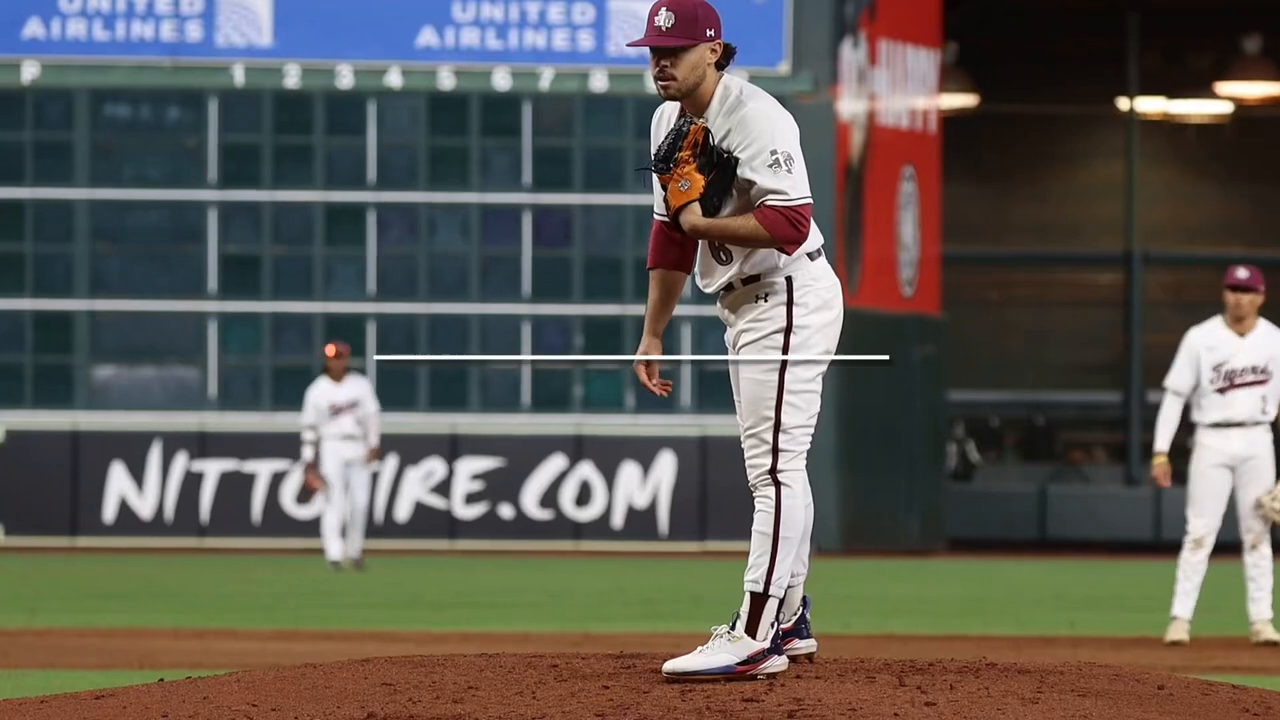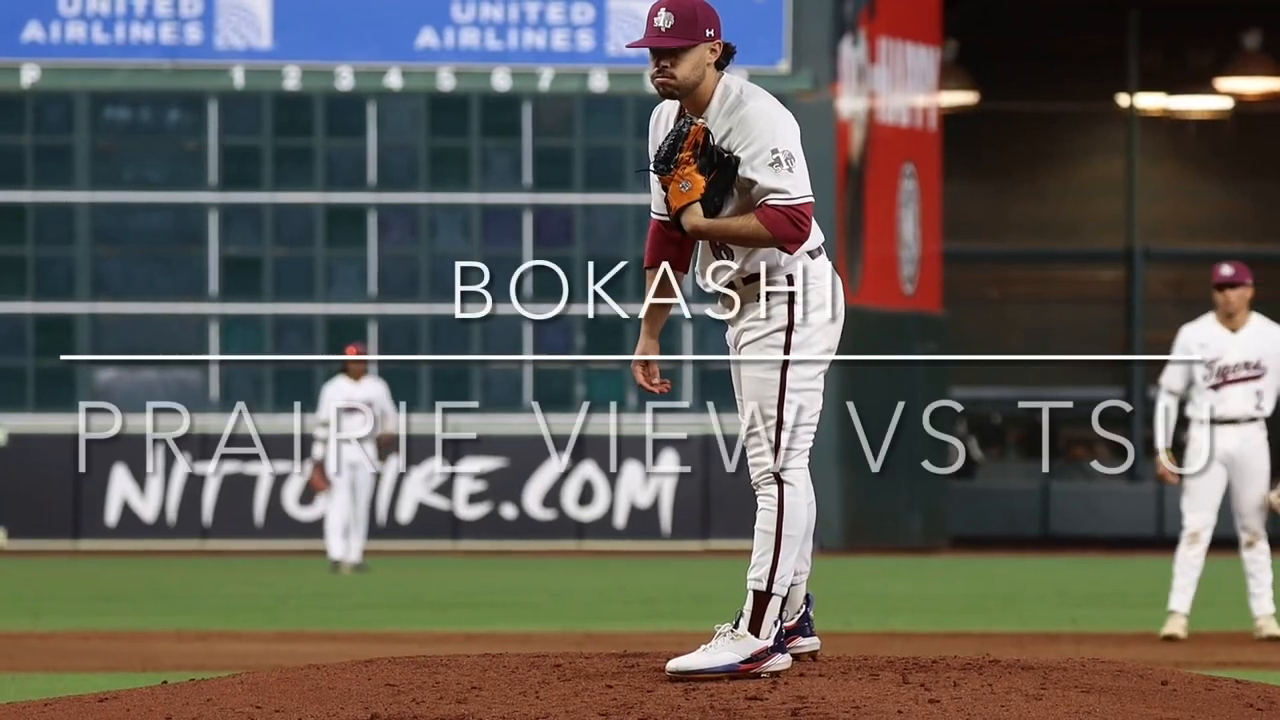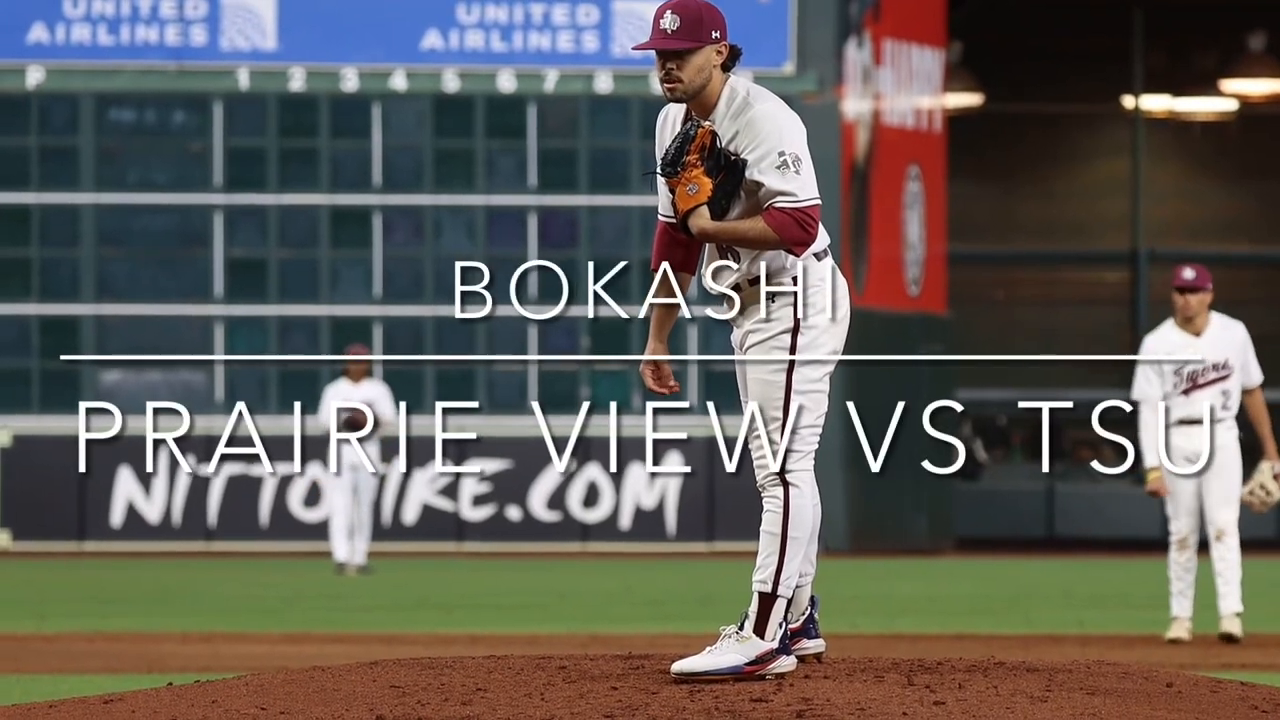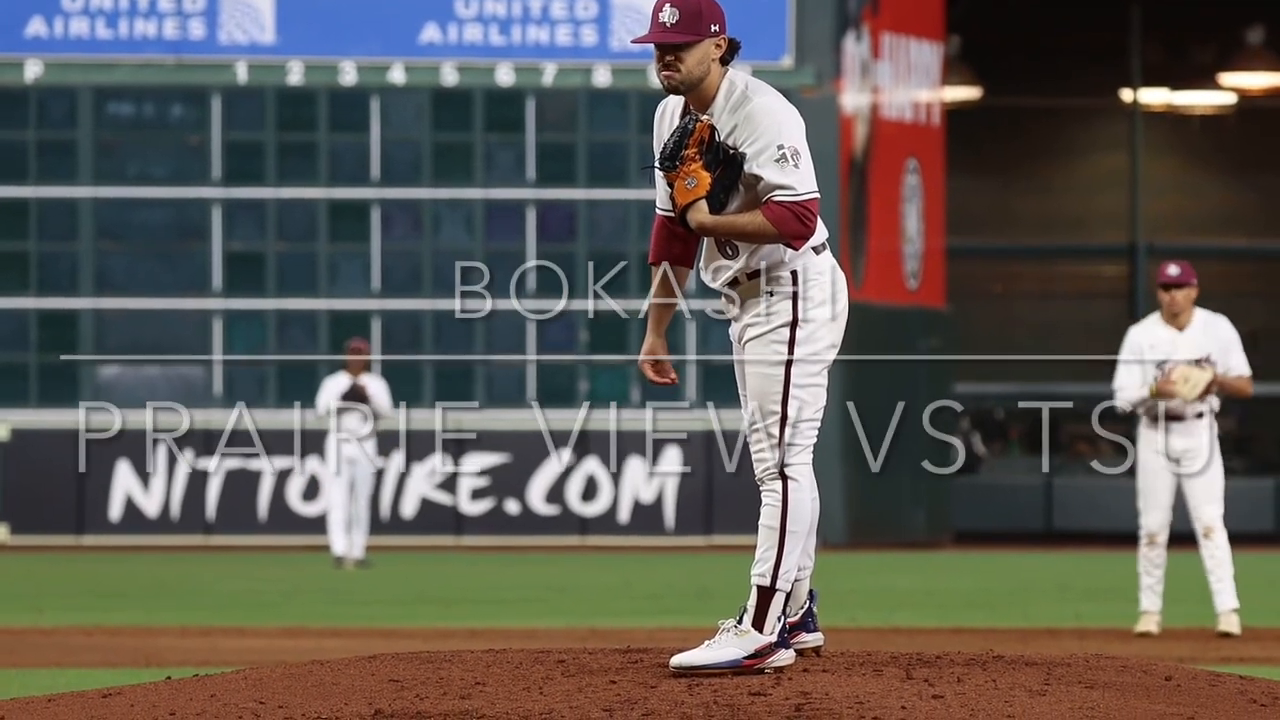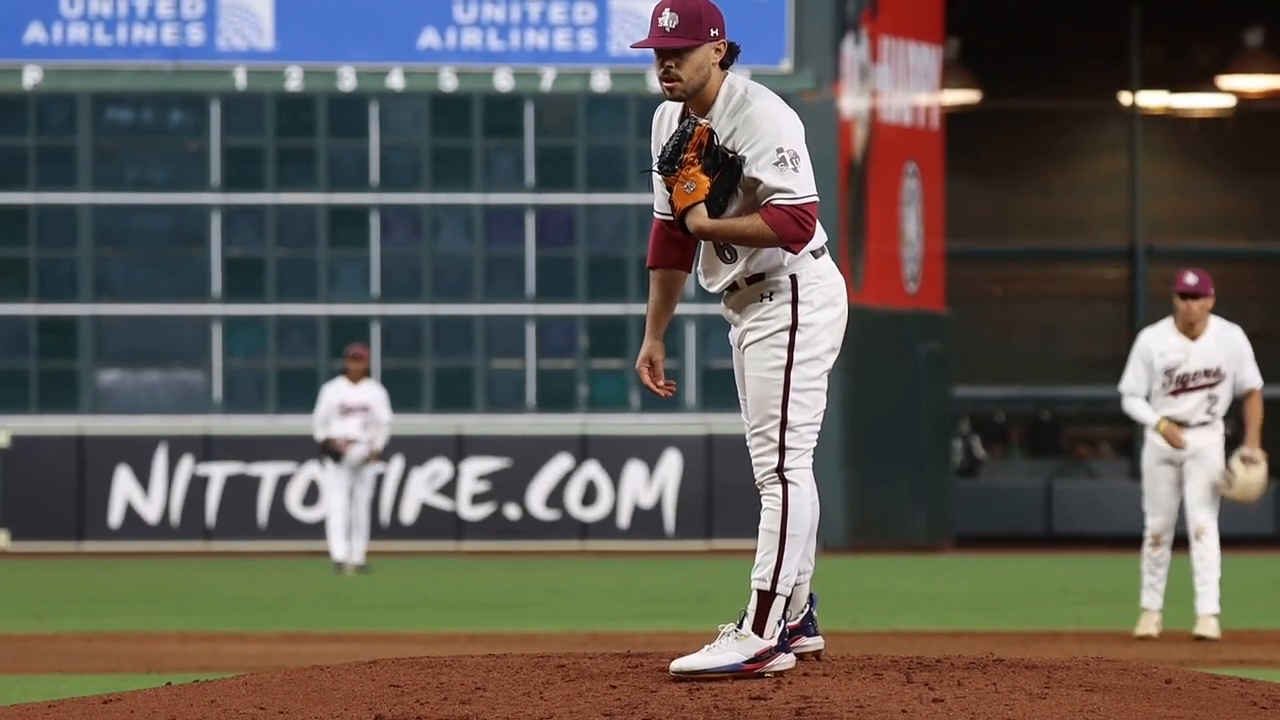
dt=1s
person 1, frame 1
left shoulder: (755, 117)
right shoulder: (668, 121)
left elbow: (790, 224)
right elbow: (670, 235)
left wrist: (701, 224)
right wrist: (652, 335)
left hip: (788, 300)
right hip: (742, 303)
left knee: (774, 466)
right knee: (774, 466)
left ankle: (756, 637)
right ankle: (788, 620)
person 1, frame 2
left shoulder: (756, 116)
right shoulder: (665, 120)
left elbow: (791, 223)
right elbow: (666, 233)
left wrist: (701, 224)
right wrist: (649, 335)
left hip: (790, 298)
right hip: (743, 302)
left knee: (777, 465)
right knee: (775, 465)
left ankle: (759, 635)
right ankle: (791, 618)
person 1, frame 3
left shoulder: (763, 119)
right shoulder: (672, 123)
left elbow: (799, 226)
right elbow: (673, 237)
left wrist: (708, 227)
right wrist: (657, 338)
left hip: (796, 301)
right hip: (749, 306)
left knee: (782, 468)
right knee: (781, 468)
left ankle: (764, 638)
right ankle: (797, 620)
person 1, frame 4
left shoulder: (761, 112)
right shoulder: (670, 115)
left elbow: (797, 218)
right elbow: (671, 227)
left wrist: (707, 221)
right wrist: (656, 329)
left hip: (793, 294)
right hip: (746, 299)
left knee: (781, 459)
right knee: (776, 460)
left ankle: (763, 631)
right ankle: (795, 613)
person 1, frame 5
left shoulder: (760, 116)
right shoulder: (668, 120)
left elbow: (797, 222)
right elbow: (670, 233)
left wrist: (707, 225)
right wrist: (654, 335)
left hip: (793, 298)
right hip: (745, 303)
left knee: (781, 463)
right knee: (776, 464)
left ankle: (764, 635)
right ankle: (796, 617)
person 2, frame 1
right shoulder: (1199, 338)
right elbow: (1174, 397)
right wrist: (1160, 452)
right hip: (1211, 443)
right knee: (1200, 532)
right ankle: (1180, 619)
person 2, frame 2
right shoulder: (1193, 335)
right elbow: (1169, 394)
right wrist: (1163, 451)
right hip: (1205, 438)
right knee: (1196, 525)
right ankle: (1177, 614)
person 2, frame 3
left shoulder: (1234, 332)
right shoulder: (1156, 343)
right elbow: (1148, 410)
right wrist: (1152, 469)
left hip: (1222, 437)
right hip: (1177, 441)
left knee: (1223, 525)
right knee: (1182, 532)
left ankle: (1230, 614)
right ankle: (1181, 618)
person 2, frame 4
left shoulder: (1219, 328)
right shoulder: (1140, 335)
left elbow: (1246, 388)
right elbow: (1123, 399)
left wrist: (1217, 379)
right wrist: (1153, 390)
left hip: (1200, 433)
right hip: (1154, 435)
left knee: (1209, 522)
right knee: (1153, 526)
left ankle: (1228, 610)
right ankle: (1150, 611)
person 2, frame 5
left shoulder: (1231, 337)
right shoulder: (1151, 339)
left elbow: (1253, 391)
right elbow: (1130, 399)
left wrist: (1252, 440)
right wrist: (1161, 425)
left hip: (1208, 439)
right hip: (1162, 439)
left knee: (1203, 523)
right knee: (1157, 528)
left ankle: (1208, 614)
right ankle: (1151, 610)
person 3, frame 1
left shoulder: (863, 45)
right shoulder: (847, 46)
left elbow: (866, 87)
right elbow: (844, 89)
left hip: (860, 120)
right hip: (849, 121)
left knee: (857, 193)
right knee: (848, 194)
left ankle: (854, 276)
right ankle: (849, 274)
person 3, frame 2
left shoulder: (864, 42)
right shoulder: (846, 45)
left elbow: (866, 85)
right elbow: (843, 88)
left hip: (859, 119)
right hip: (849, 119)
left knee: (857, 191)
right knee: (849, 194)
left ankle: (856, 272)
right ankle: (850, 274)
person 3, frame 3
left shoulder: (868, 43)
right shoulder: (852, 46)
left elbow: (870, 86)
right elbow: (850, 88)
left hip: (864, 119)
right hip: (854, 119)
left knee: (862, 191)
right knee: (854, 188)
left ankle: (861, 273)
right ankle: (855, 274)
person 3, frame 4
left shoulder: (866, 37)
right shoulder: (850, 40)
left elbow: (868, 79)
right elbow: (848, 82)
left hip: (863, 112)
right hip: (852, 112)
left knee: (861, 179)
right knee: (853, 178)
left ankle: (859, 267)
right ankle: (854, 265)
person 3, frame 5
left shoulder: (865, 40)
right shoulder: (848, 43)
left elbow: (867, 82)
right elbow: (846, 86)
left wrist: (864, 107)
left hip: (862, 115)
right hip: (851, 117)
left knee: (860, 183)
right knee: (852, 185)
left ankle: (859, 269)
right ankle: (853, 267)
person 4, frame 1
left shoulder: (361, 384)
right shoulder: (316, 390)
left elbow: (372, 415)
right elbow: (309, 426)
left wrist: (374, 446)
right wrist: (309, 462)
left hip: (359, 449)
right hip: (332, 449)
left knee: (360, 503)
right knee: (334, 504)
left ankle: (354, 554)
right ankle: (334, 557)
person 4, frame 2
left shoulder: (378, 386)
right shoulder: (332, 388)
left elbow: (389, 414)
right elbow: (322, 423)
left wrist: (388, 433)
right wrist: (317, 460)
left hip: (366, 451)
right hip: (338, 450)
left knee: (361, 505)
right knee: (338, 503)
left ankle: (355, 557)
right ankle: (337, 557)
person 4, frame 3
left shoulder: (379, 388)
right shoulder: (333, 389)
left elbow: (391, 418)
right elbow: (324, 420)
left wrist: (370, 417)
right wrist: (343, 422)
left hip: (369, 451)
right hip: (341, 450)
left knee: (365, 506)
right knee: (341, 505)
left ankle: (360, 559)
right ankle: (342, 559)
person 4, frame 4
left shoulder: (377, 383)
right shoulder: (332, 382)
left elbow: (386, 411)
right elbow: (322, 409)
left wrist: (367, 396)
right wrist: (344, 398)
left hip: (366, 446)
right hip: (339, 444)
left knee: (362, 501)
right knee: (338, 499)
left ankle: (358, 553)
right ankle: (340, 553)
person 4, frame 5
left shoulder: (376, 391)
right shoulder: (331, 388)
left elbow: (384, 424)
right elbow: (319, 420)
left wrist: (375, 451)
right wrist: (326, 442)
left hip: (365, 453)
right hip: (336, 452)
left knee: (362, 506)
right knee: (337, 505)
left ankle: (358, 559)
right ankle: (339, 558)
